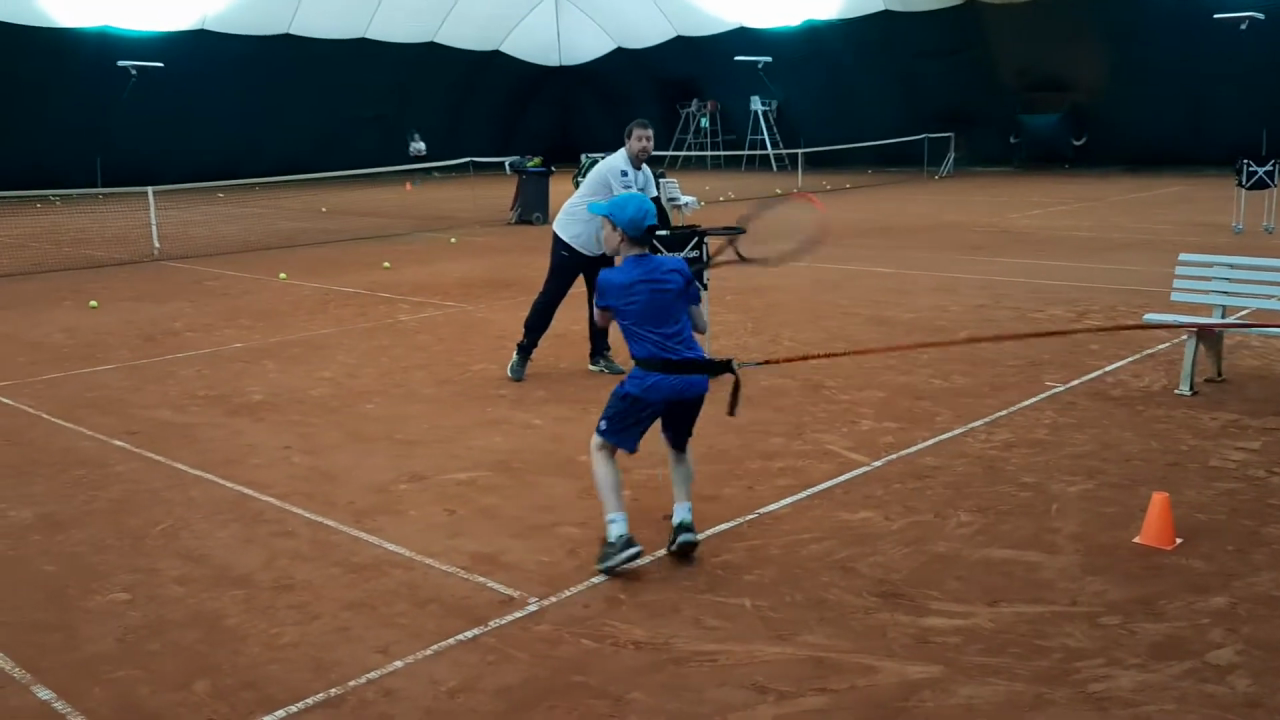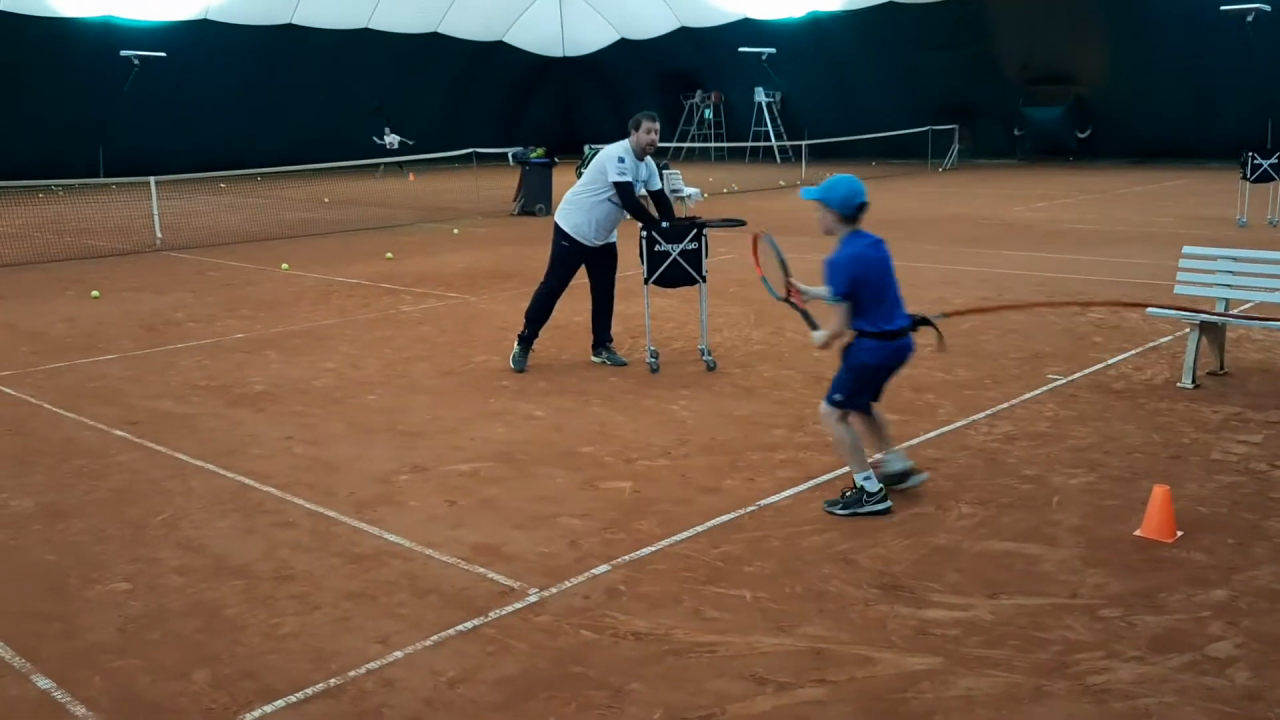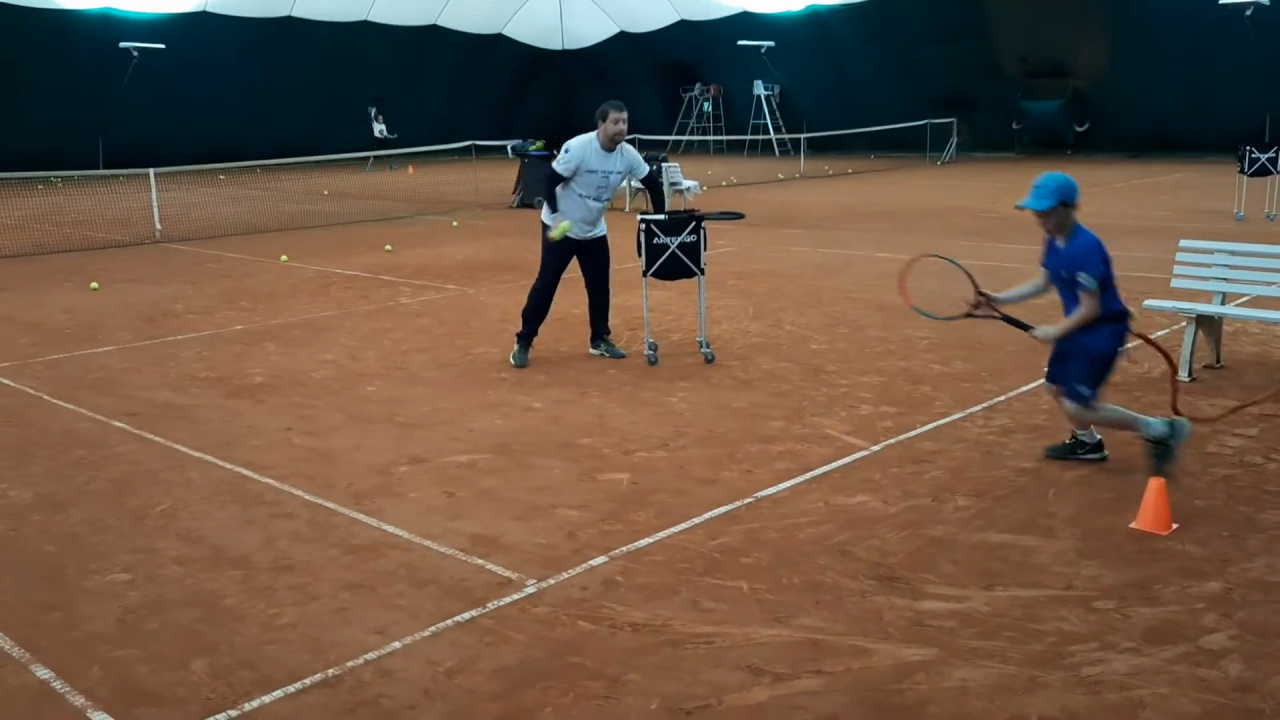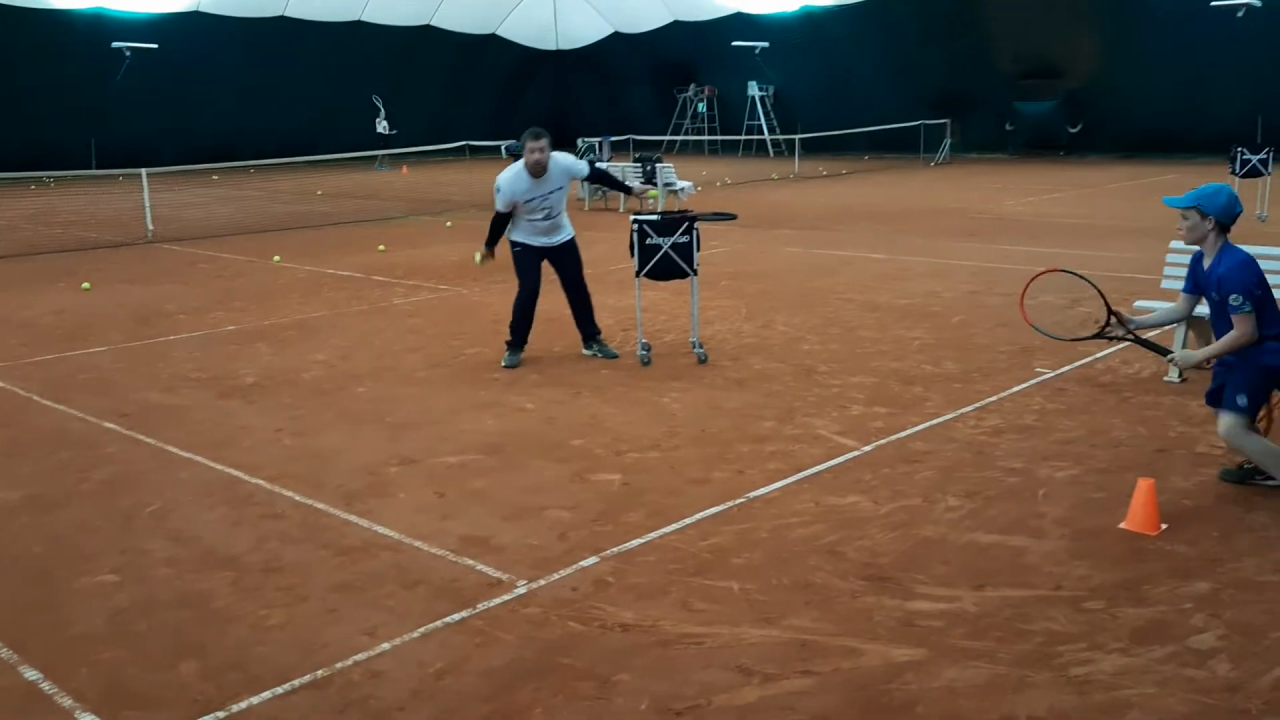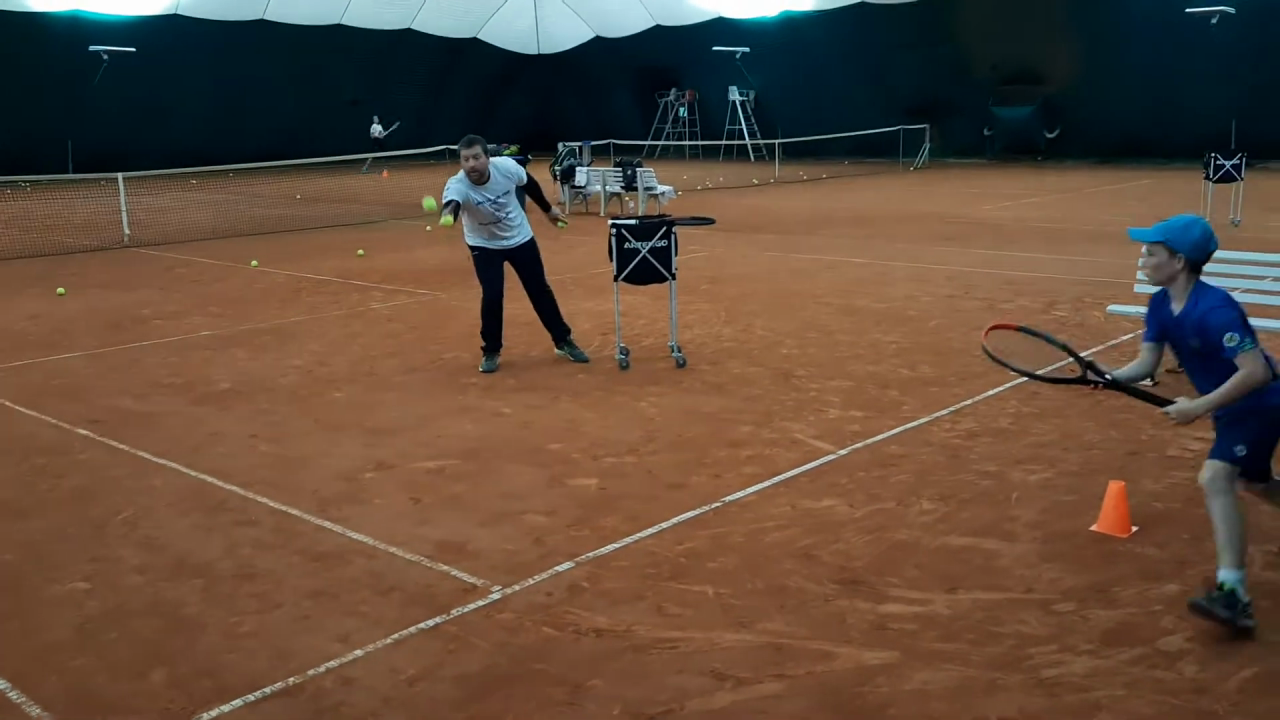
dt=0.5s
person 1, frame 1
left shoulder: (609, 280)
right shoulder: (678, 269)
left elbow: (601, 321)
right elbow: (701, 326)
left hip: (650, 380)
right hip: (693, 378)
left knee: (602, 448)
right knee: (677, 446)
left ankle: (619, 536)
right ankle: (684, 523)
person 1, frame 2
left shoulder: (840, 260)
right shoulder: (873, 244)
left elbow: (841, 325)
left wrist: (822, 339)
right wrist: (811, 292)
left hip: (874, 347)
right hip: (895, 340)
left knee: (832, 413)
right knee: (859, 403)
left ankle: (871, 492)
right ankle: (896, 467)
person 1, frame 3
left shoulder: (1084, 248)
right shoulder: (1055, 241)
left elbow: (1091, 308)
right elbow: (1042, 282)
left wrist: (1056, 331)
right wrist: (1002, 298)
left hip: (1099, 331)
right hip: (1080, 328)
left knee: (1078, 407)
right knee: (1057, 388)
left ankle: (1162, 430)
right ankle: (1088, 441)
person 1, frame 4
left shoulder: (1234, 267)
right shoulder: (1201, 261)
left elbow: (1246, 332)
right elbow: (1182, 308)
left wrist: (1199, 357)
right wrist: (1136, 322)
right hip: (1235, 355)
left knee: (1230, 429)
right knee: (1232, 423)
person 1, frame 5
left shoulder: (1214, 307)
right shoulder: (1160, 302)
right elbow: (1147, 362)
left wrist: (1201, 407)
right wrist: (1112, 377)
right hip: (1230, 404)
left knee: (1214, 479)
left ankle: (1232, 592)
person 2, frame 1
left shoulder: (644, 172)
right shoulder: (617, 167)
left elbow: (656, 209)
left hip: (601, 245)
right hip: (572, 238)
right knee: (551, 296)
left ankle: (599, 356)
right ankle: (523, 353)
person 2, frame 2
left shoulder: (648, 165)
right shoulder: (617, 155)
left elbow: (660, 200)
right elbow: (628, 201)
right wrist: (655, 227)
left hip: (604, 236)
right hip: (573, 229)
left knee: (604, 291)
right knee: (552, 287)
left ankle: (601, 347)
right ankle: (524, 344)
person 2, frame 3
left shoulder: (627, 154)
right shoulder: (577, 147)
left elbow: (653, 184)
right elbow: (550, 182)
right wrist: (556, 215)
left hip: (594, 231)
right hip: (561, 226)
left knee: (600, 285)
right knee: (546, 283)
left ankle: (599, 340)
right ankle: (523, 342)
person 2, frame 4
left shoulder: (563, 162)
right shoulder: (508, 181)
left elbow: (595, 174)
right elbow: (501, 218)
left wrist: (629, 189)
right wrist: (489, 247)
left hip: (561, 236)
right hip: (525, 240)
left knee: (577, 287)
right knee: (528, 290)
left ankle: (592, 341)
right ankle: (515, 347)
person 2, frame 5
left shoulder: (505, 166)
right shoulder: (457, 186)
left elbow: (529, 183)
right elbow: (450, 208)
left wrist: (548, 209)
right wrist: (447, 215)
left hip: (520, 237)
right hip: (484, 244)
left knee: (539, 288)
right knee: (492, 294)
left ankle: (563, 340)
right ankle: (491, 351)
